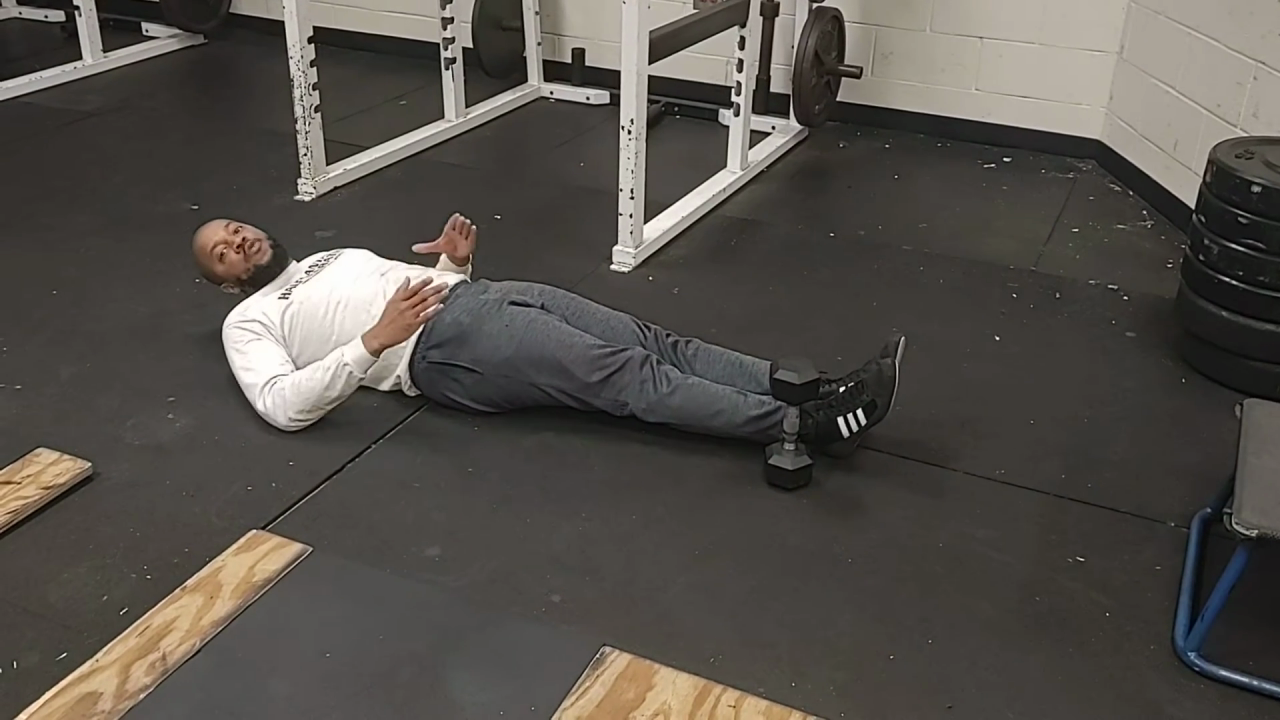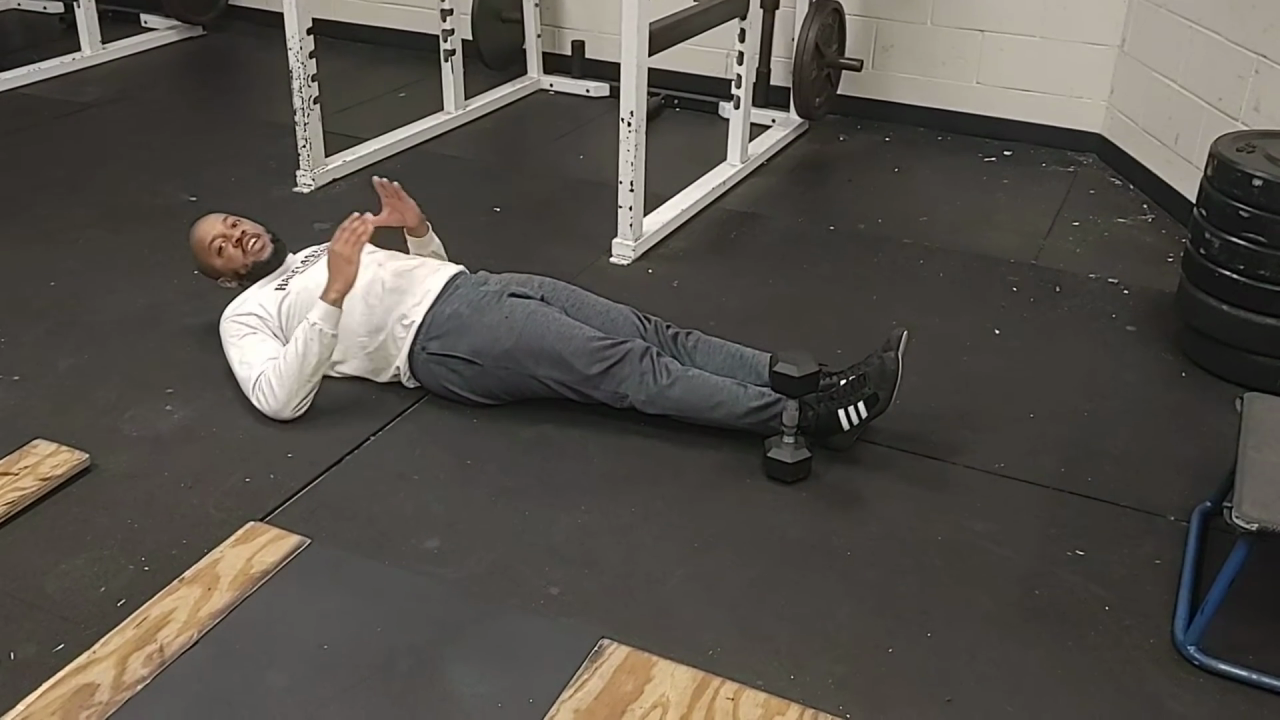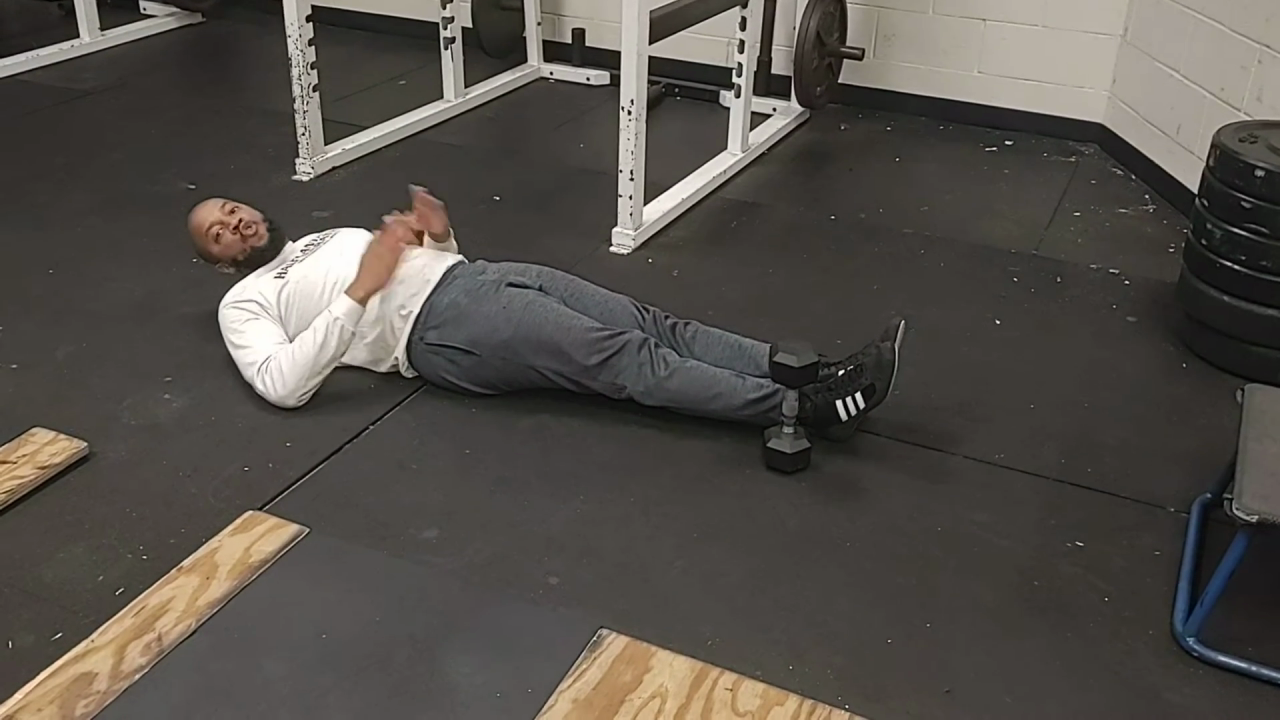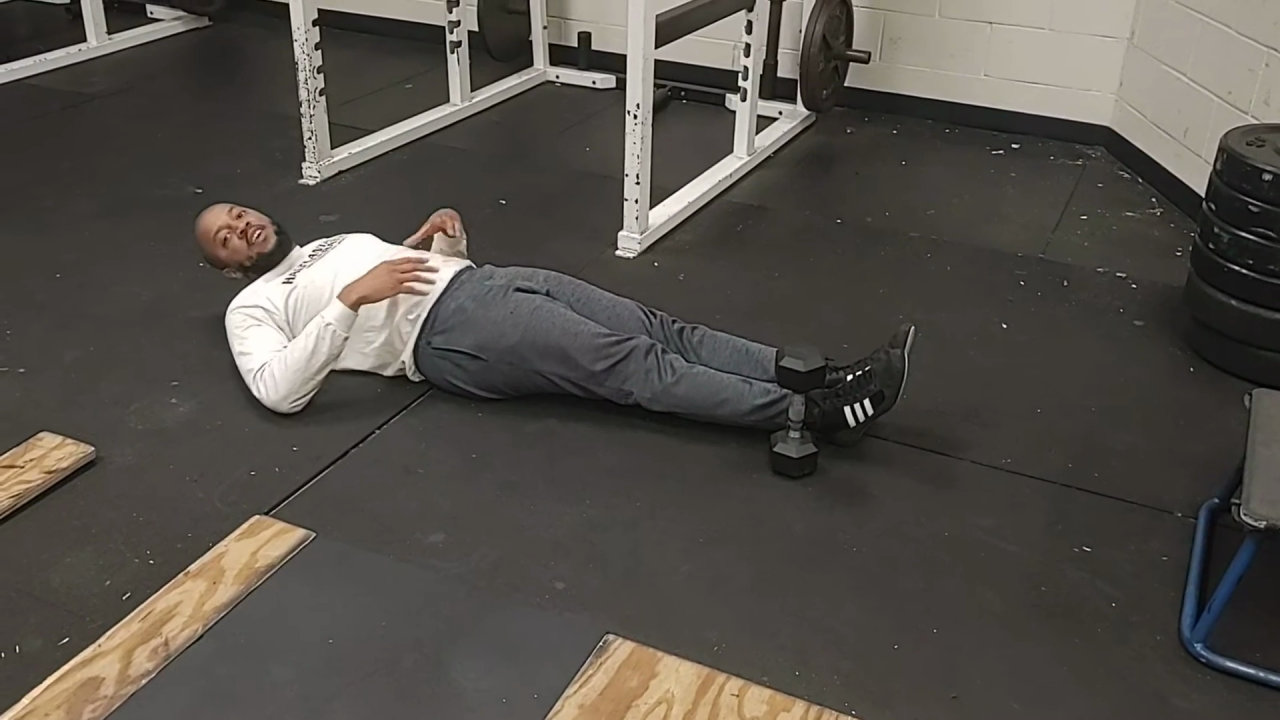
dt=0.7s
person 1, frame 1
left shoulder: (330, 258)
right shoulder: (248, 323)
right elbow: (286, 405)
left wrist: (455, 260)
right wrist: (377, 340)
left hip: (476, 296)
right hip: (442, 347)
left knee: (648, 341)
right knee: (623, 376)
left ankle: (812, 388)
right ankle: (803, 424)
person 1, frame 2
left shoulder: (322, 251)
right shoulder: (247, 313)
right elbow: (280, 397)
left wrist: (417, 228)
right wrist: (334, 292)
left hip: (475, 287)
right hip: (441, 342)
left knee: (647, 334)
right knee: (620, 368)
left ankle: (810, 381)
right ankle: (802, 416)
person 1, frame 3
left shoulder: (325, 239)
right shoulder: (244, 305)
right elbow: (285, 384)
left wrist: (434, 232)
right wrist: (360, 291)
left hip: (472, 276)
right hip: (439, 329)
left knee: (647, 323)
right knee: (620, 357)
left ankle: (809, 370)
right ankle: (801, 407)
person 1, frame 4
left shoulder: (333, 242)
right shoulder: (253, 307)
right elbow: (280, 389)
left wrist: (447, 239)
right wrist: (352, 298)
left hip: (481, 279)
right hip: (447, 334)
left knee: (654, 329)
right knee: (627, 363)
left ankle: (817, 375)
right ankle: (809, 412)
